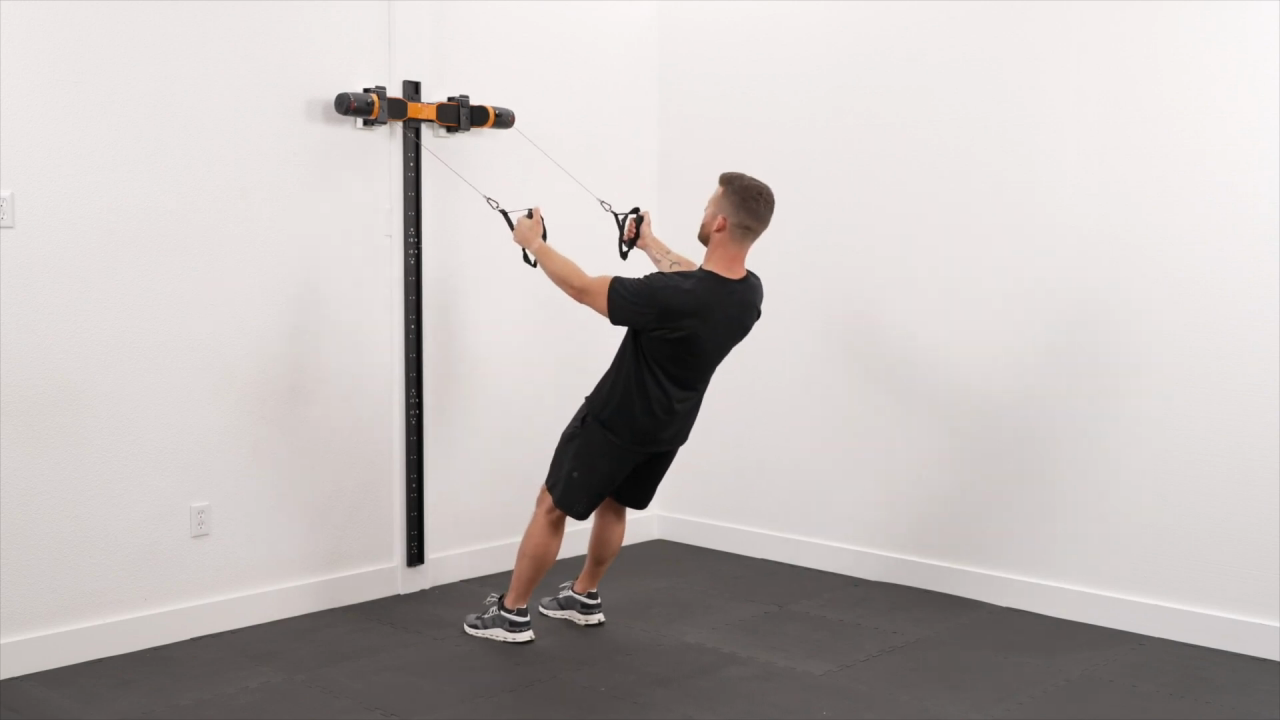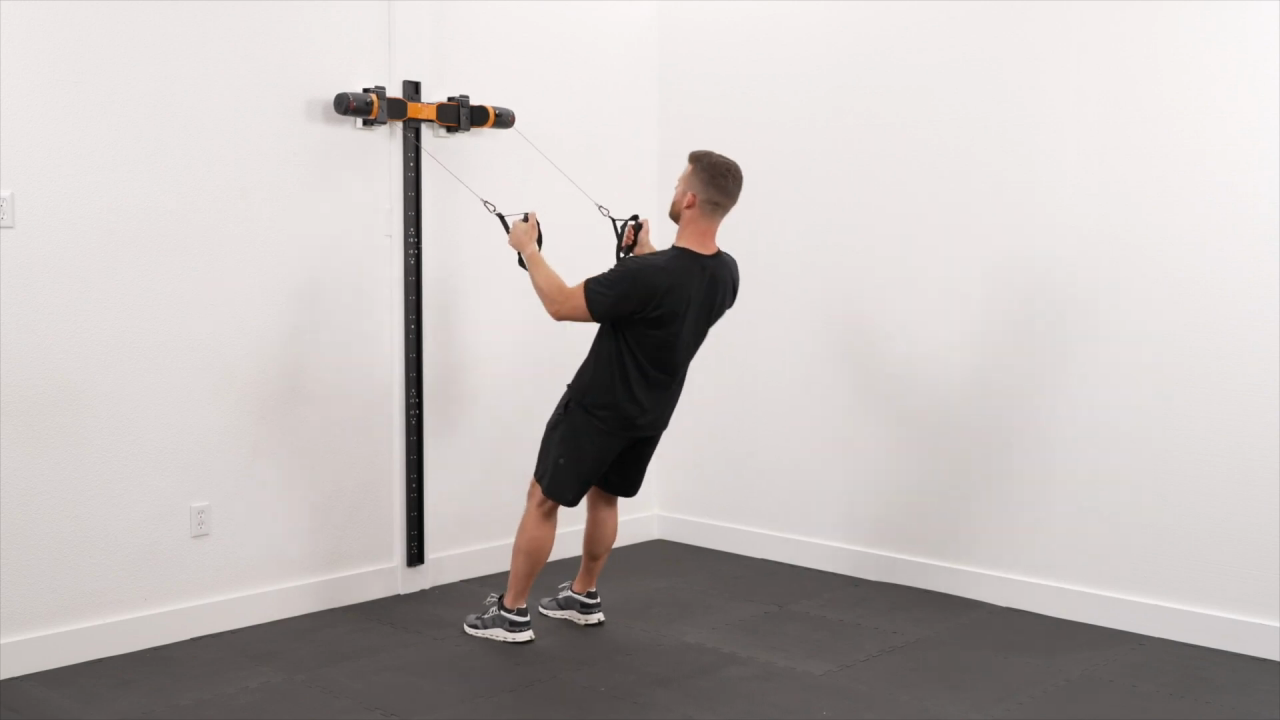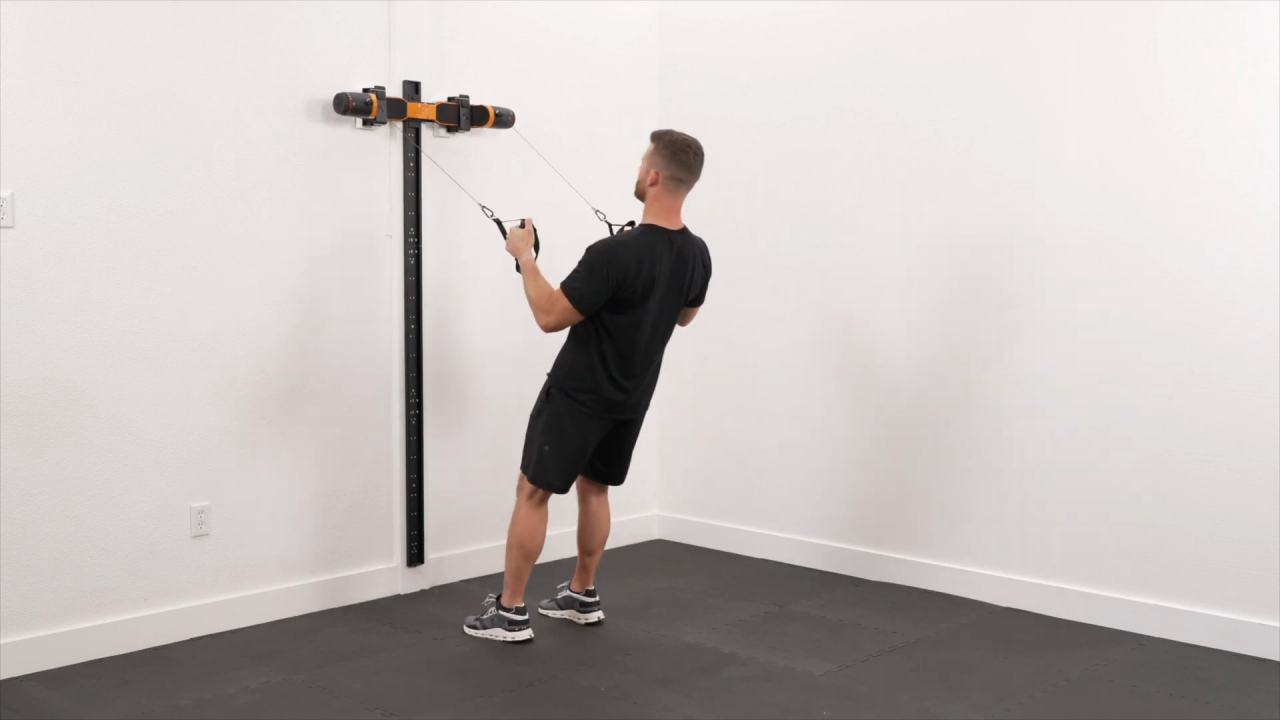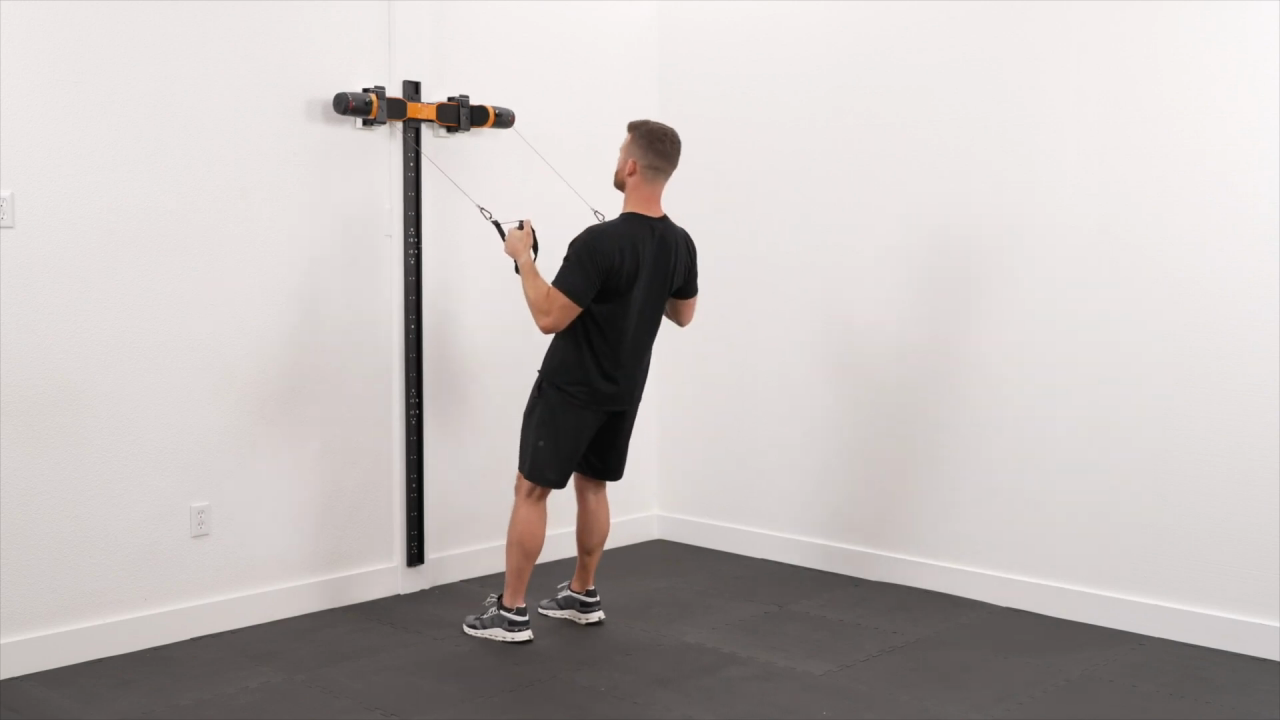
dt=0.3s
person 1, frame 1
left shoulder: (671, 298)
right shoulder: (749, 292)
left elbow: (583, 288)
left wrist: (533, 242)
right wrist: (649, 243)
left hip: (617, 421)
right hip: (669, 427)
left knee: (552, 507)
right knee: (612, 504)
left ankle: (511, 612)
right ankle: (584, 597)
person 1, frame 2
left shoulder: (645, 275)
right shoulder: (726, 274)
left elbow: (562, 305)
left wrist: (528, 248)
right wrist: (647, 252)
left hip: (599, 406)
right hip: (651, 412)
left knee: (543, 500)
right knee: (603, 495)
left ankle: (510, 612)
right ankle: (582, 596)
person 1, frame 3
left shoulder: (615, 253)
right shoulder: (697, 255)
left elbow: (549, 316)
left wrist: (524, 255)
left hip: (578, 393)
right hip: (631, 397)
left knee: (532, 492)
right knee: (593, 487)
left ankle: (509, 612)
right ankle: (582, 595)
person 1, frame 4
left shoulder: (599, 242)
right shoulder: (680, 243)
left elbow: (549, 318)
right elbow: (683, 315)
left wrist: (523, 256)
left hip: (571, 387)
right hip: (623, 389)
left knee: (531, 489)
right knee: (592, 485)
left ankle: (510, 612)
right ankle: (581, 595)
